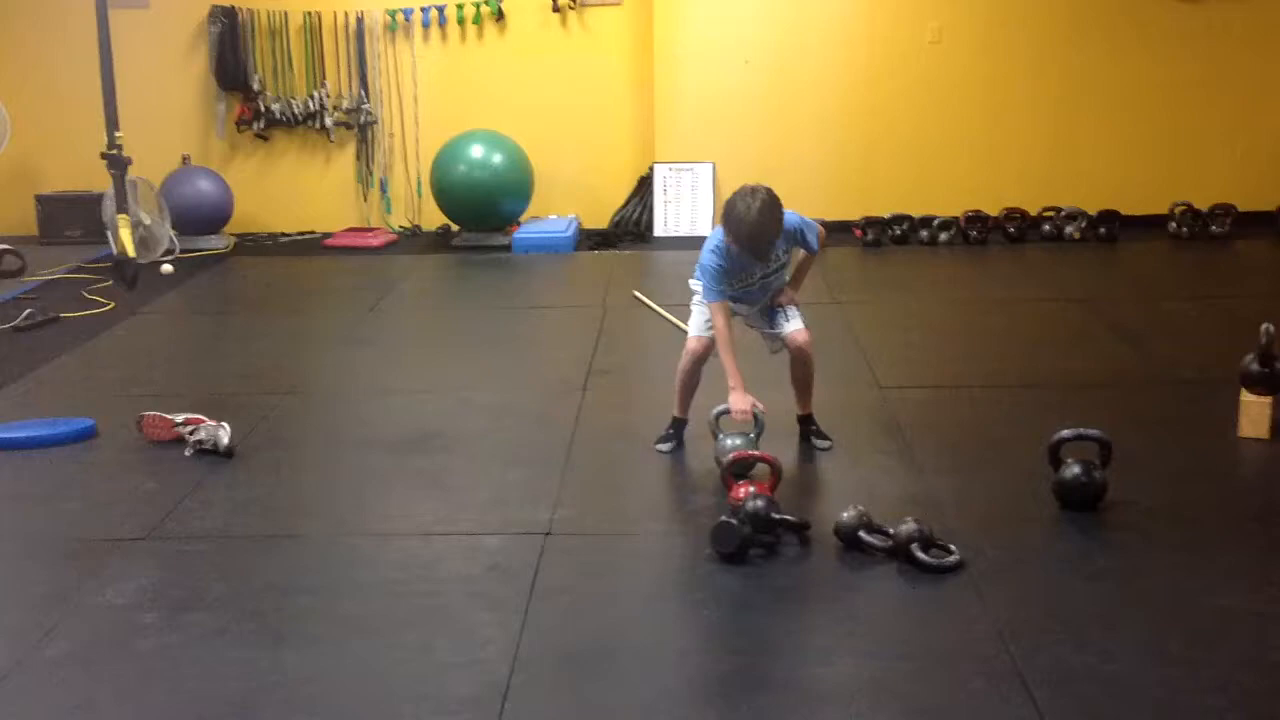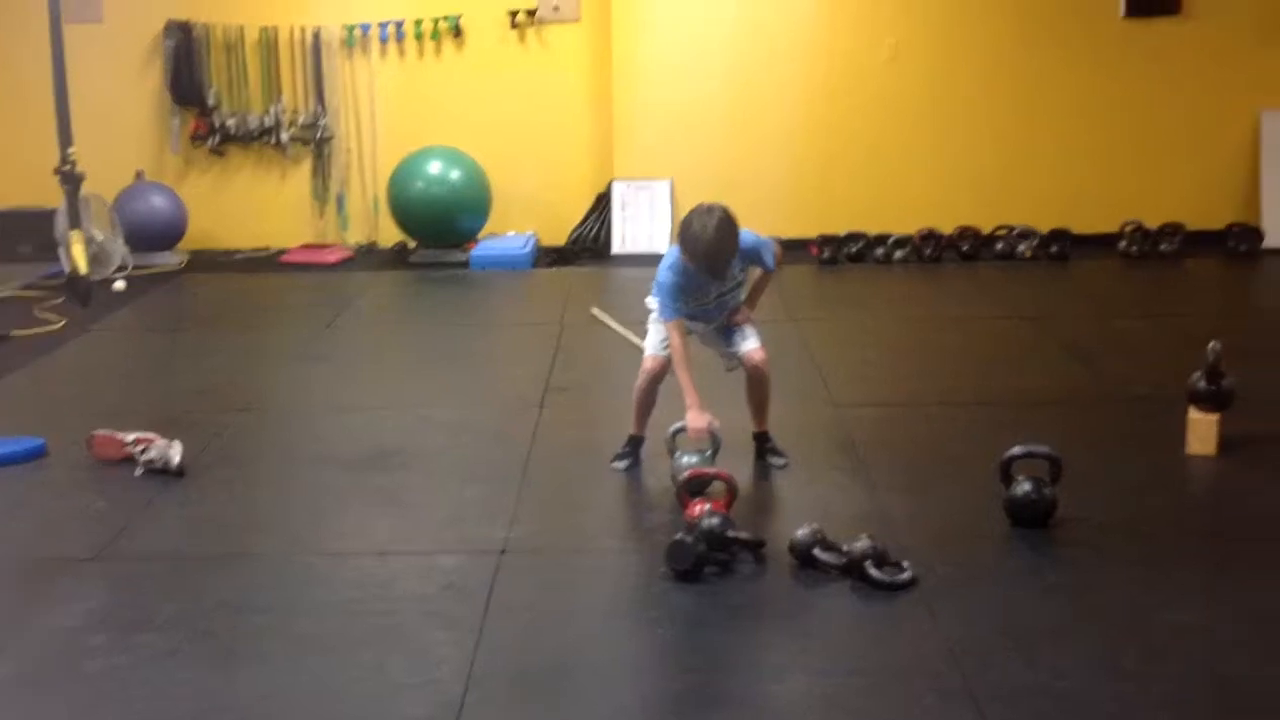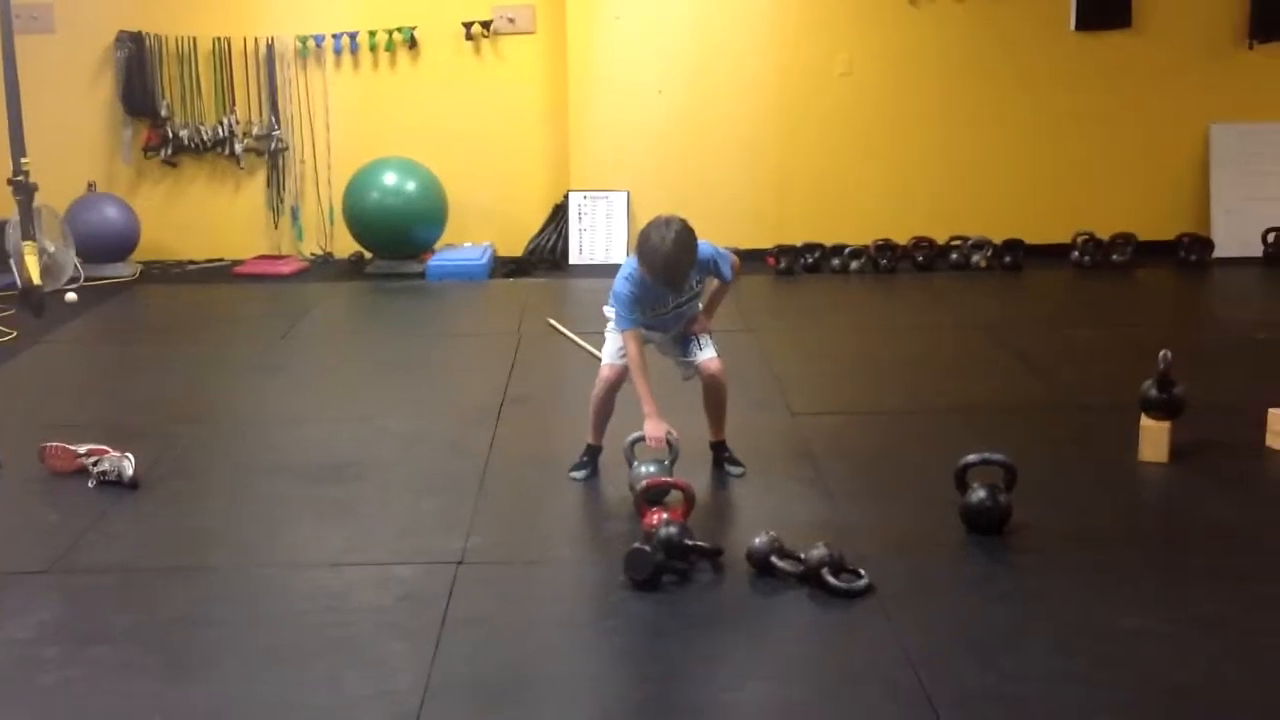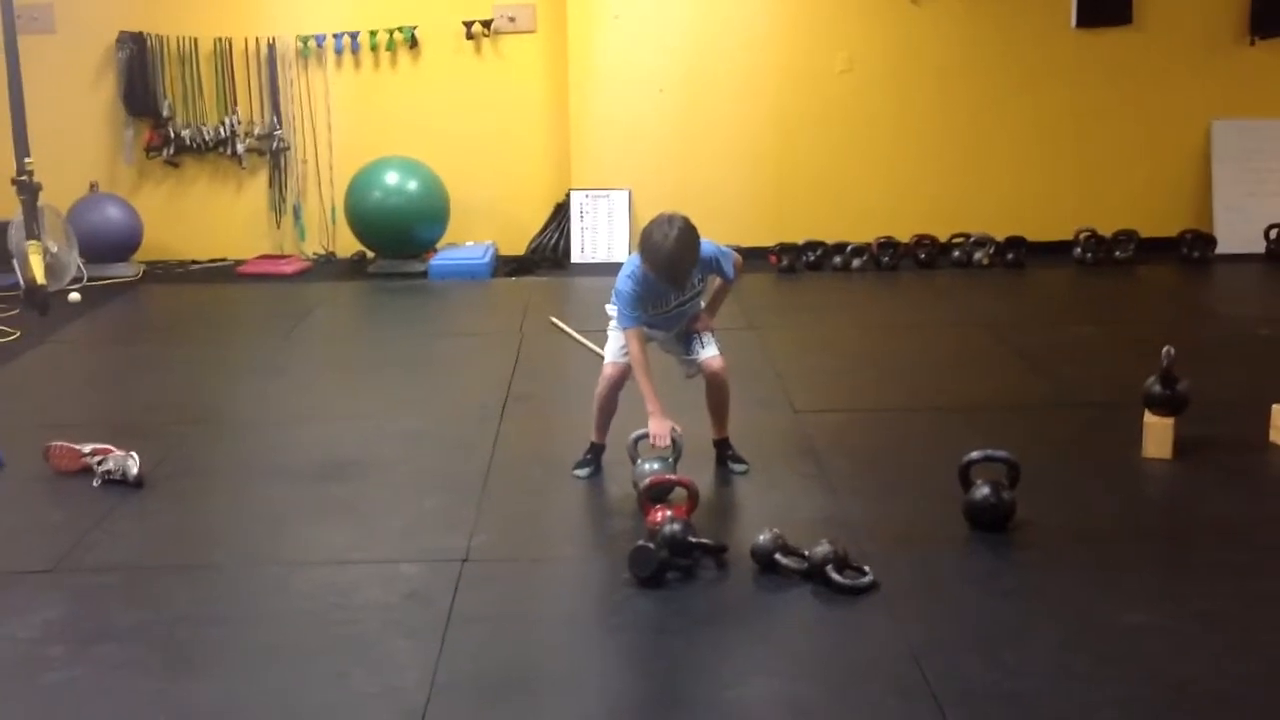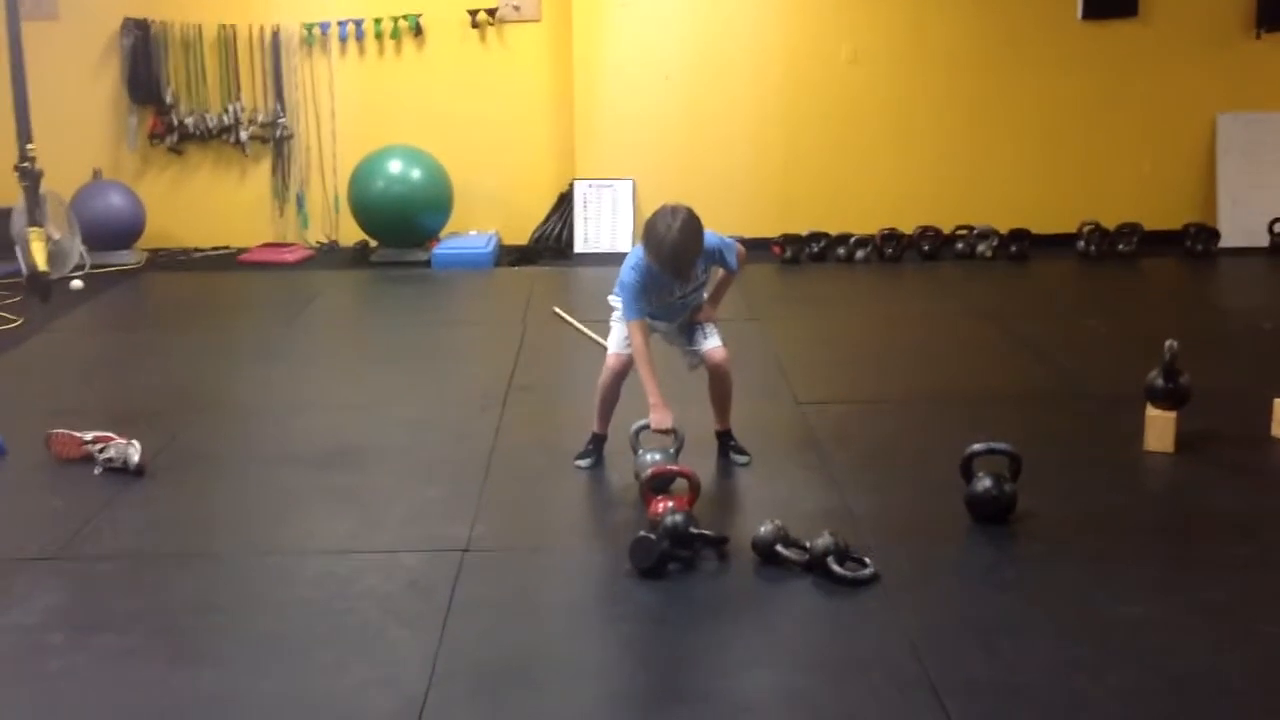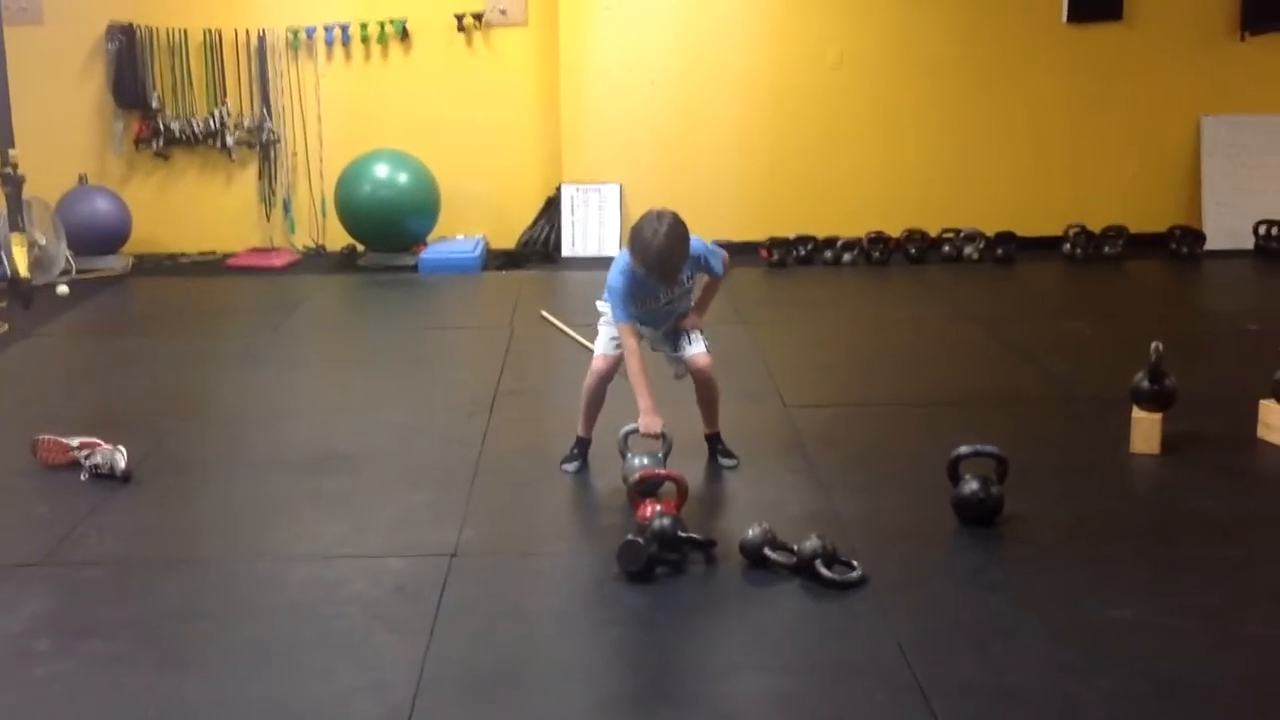
dt=0.4s
person 1, frame 1
left shoulder: (791, 225)
right shoulder: (714, 253)
left elbow: (819, 236)
right elbow: (720, 321)
left wrist: (793, 286)
right wrist: (736, 388)
left hip: (769, 294)
right hip: (717, 296)
left knee: (801, 343)
right knee: (695, 349)
left ankle: (806, 421)
right ankle: (678, 423)
person 1, frame 2
left shoulder: (747, 244)
right shoulder: (671, 271)
left elbow: (775, 255)
right elbow: (677, 339)
left wrist: (749, 305)
right wrist: (693, 405)
left hip: (726, 312)
right hip: (675, 314)
left knee: (757, 362)
right knee: (652, 367)
left ankle: (762, 439)
right ankle: (635, 441)
person 1, frame 3
left shoulder: (705, 255)
right shoulder: (628, 282)
left elbow: (732, 266)
right elbow: (633, 349)
left wrist: (706, 314)
right wrist: (651, 415)
left hip: (684, 322)
right hip: (632, 323)
left knee: (713, 372)
right knee: (609, 377)
left ankle: (719, 448)
right ankle: (592, 450)
person 1, frame 4
left shoulder: (707, 253)
right shoulder: (630, 279)
left elbow: (735, 263)
right elbow: (635, 347)
left wrist: (709, 312)
right wrist: (655, 412)
left hip: (685, 320)
right hip: (634, 321)
left knee: (716, 370)
right knee: (612, 375)
left ankle: (722, 445)
right ankle: (596, 448)
person 1, frame 5
left shoulder: (711, 245)
right shoulder: (634, 270)
left elbow: (739, 255)
right elbow: (638, 339)
left wrist: (712, 303)
right wrist: (656, 404)
left hip: (688, 311)
right hip: (638, 312)
left knee: (718, 361)
right knee: (615, 365)
left ankle: (725, 436)
right ankle: (597, 438)
person 1, frame 6
left shoulder: (696, 250)
right shoulder: (621, 275)
left elbow: (723, 263)
right elbow: (631, 346)
left wrist: (698, 312)
right wrist: (647, 409)
left hip: (674, 318)
right hip: (623, 315)
left knee: (702, 366)
right knee: (601, 368)
left ankle: (714, 440)
right ankle: (581, 442)
